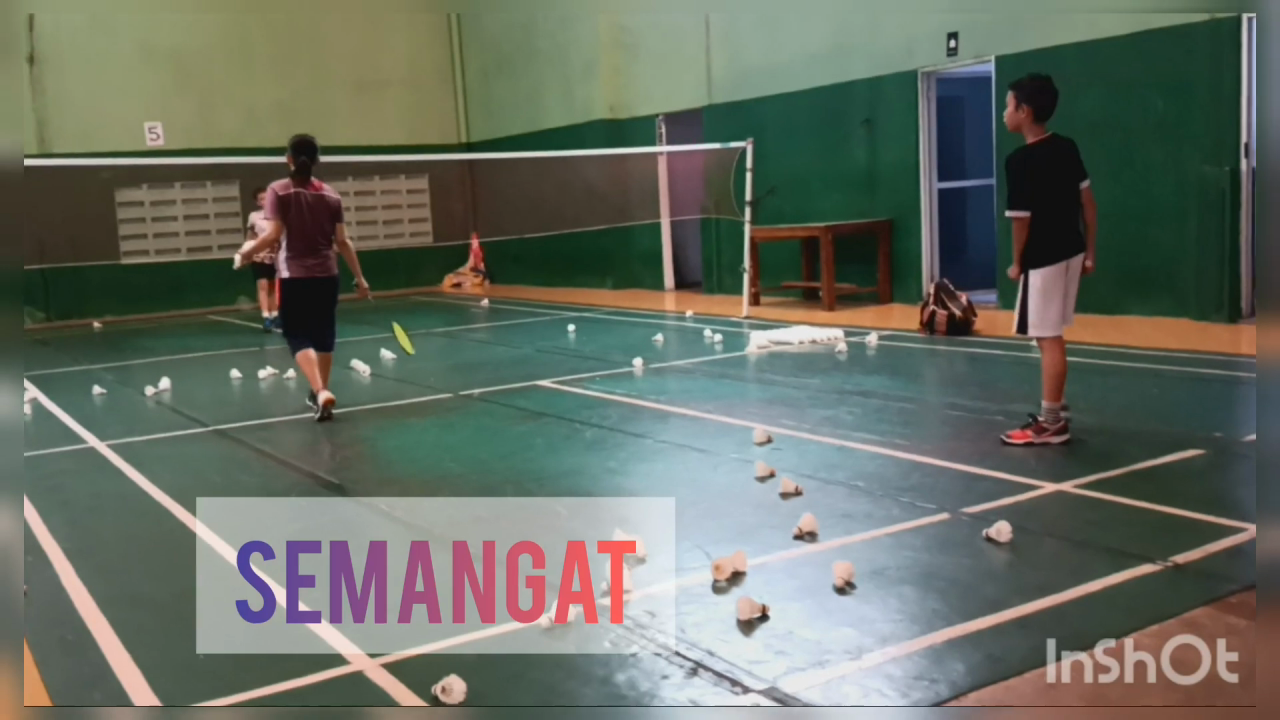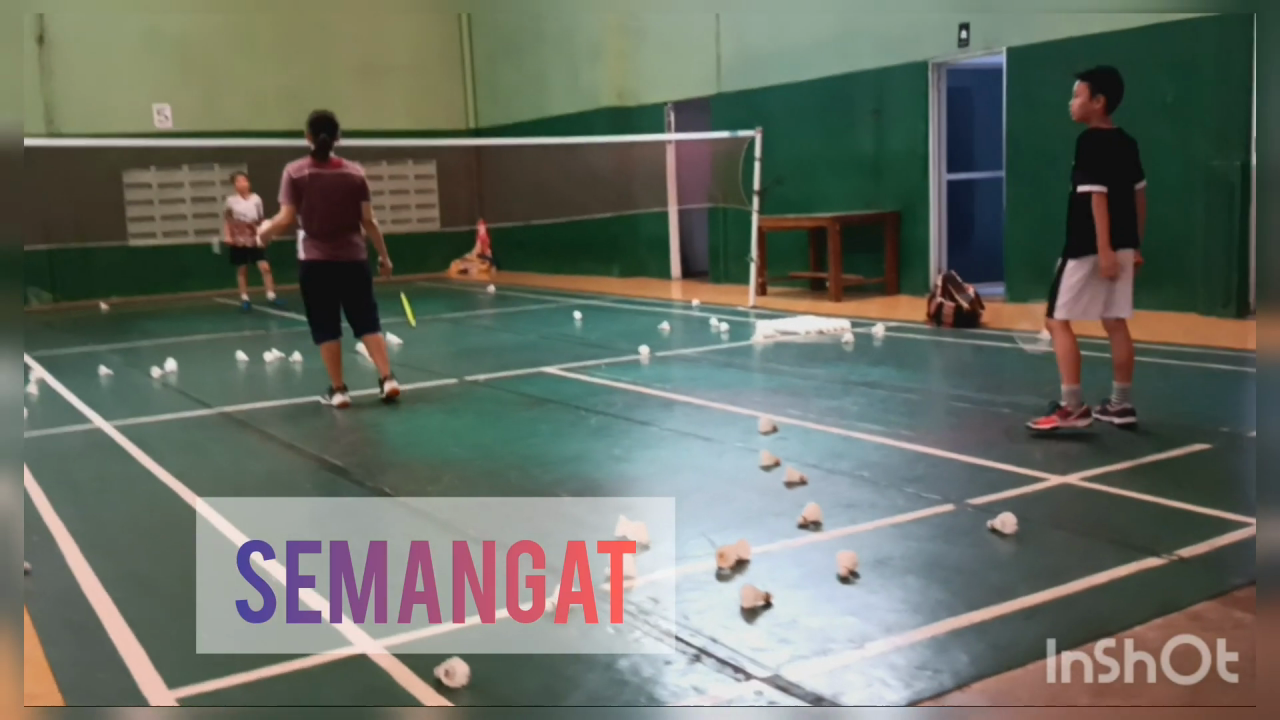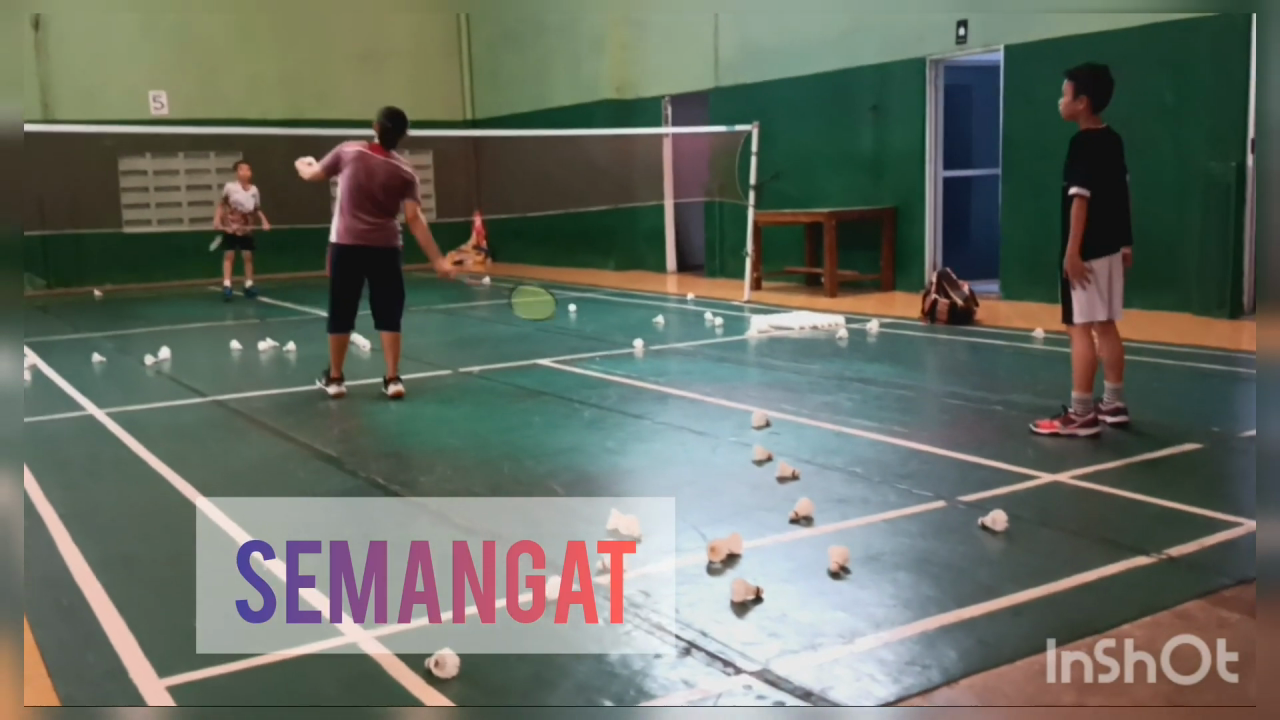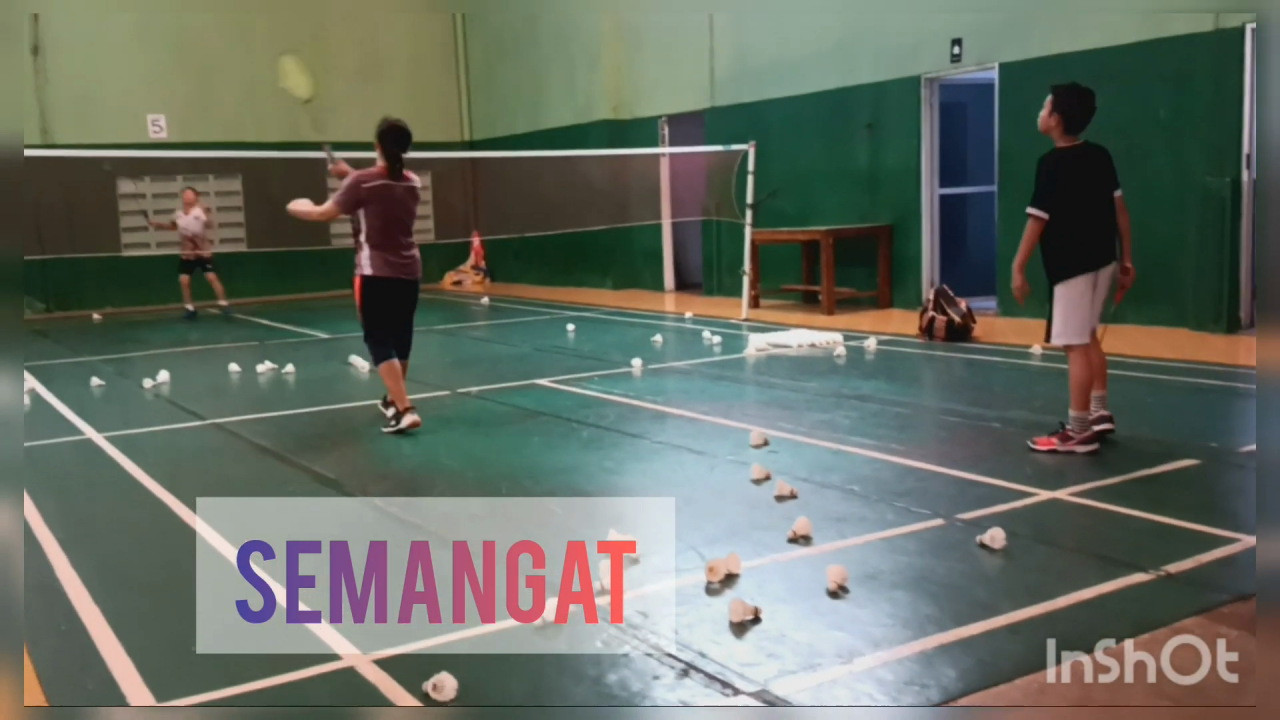
dt=0.7s
person 1, frame 1
left shoulder: (1020, 160)
right shoulder: (1067, 147)
left elbow: (1021, 219)
right elbow: (1087, 201)
left wrist: (1017, 263)
right wrist: (1089, 251)
left hip: (1043, 258)
right hip: (1070, 251)
left knee: (1048, 337)
right knee: (1051, 334)
left ankle: (1050, 423)
right ankle: (1055, 406)
person 1, frame 2
left shoulder: (1089, 141)
right shoulder: (1127, 142)
left elbow: (1097, 196)
right elbow: (1139, 197)
left wrist: (1104, 248)
right wrist: (1134, 246)
left hip: (1089, 250)
right hip: (1123, 247)
left knee: (1057, 321)
right knee: (1116, 323)
left ankle: (1071, 406)
right ankle: (1121, 404)
person 1, frame 3
left shoulder: (1082, 143)
right shoulder: (1111, 140)
left elbow: (1080, 200)
left wrist: (1071, 251)
right wrist: (1125, 244)
left hip: (1088, 251)
right hip: (1111, 246)
left knee: (1080, 329)
right knee: (1105, 325)
left ankle: (1081, 414)
right ankle: (1114, 404)
person 1, frame 4
left shoulder: (1051, 163)
right shoulder: (1100, 156)
left elbow: (1037, 220)
right elbow: (1120, 208)
left wrist: (1018, 268)
right wrist: (1126, 258)
left hip: (1070, 266)
right hip: (1102, 260)
left knee: (1075, 346)
right knee: (1088, 338)
left ankle: (1079, 431)
right ankle: (1100, 411)
person 2, frame 1
left shoulder: (279, 190)
right shoulder: (330, 195)
left elbow: (272, 235)
right elbow: (342, 241)
left wrist: (248, 250)
right wrist: (359, 277)
left hip: (294, 275)
right hip: (326, 275)
left knee: (298, 336)
right knee: (323, 335)
left ankle: (321, 391)
right ankle: (321, 392)
person 2, frame 2
left shoulder: (295, 172)
right shoulder: (354, 172)
left elbow: (286, 220)
right elbow: (368, 221)
left wrist: (265, 229)
right wrist: (384, 256)
left hip: (316, 260)
right hip: (353, 258)
left knee: (325, 326)
right knee: (366, 319)
left ankle: (338, 390)
right ankle: (387, 379)
person 2, frame 3
left shoulder: (350, 150)
right shoulder: (404, 171)
left elbow: (313, 174)
right elbow: (414, 218)
left wrist: (301, 164)
right wrist: (437, 258)
left hip: (347, 244)
right hip: (386, 246)
left knee: (341, 313)
right knee: (388, 315)
left ankle: (334, 379)
right ankle: (393, 379)
person 2, frame 4
left shoulder: (363, 182)
right shoulder: (413, 183)
left elbow: (325, 213)
left wrist: (297, 208)
left hip: (376, 274)
right hip: (409, 273)
left knee: (380, 342)
right knee: (400, 340)
left ankle: (405, 411)
right ankle: (395, 400)
